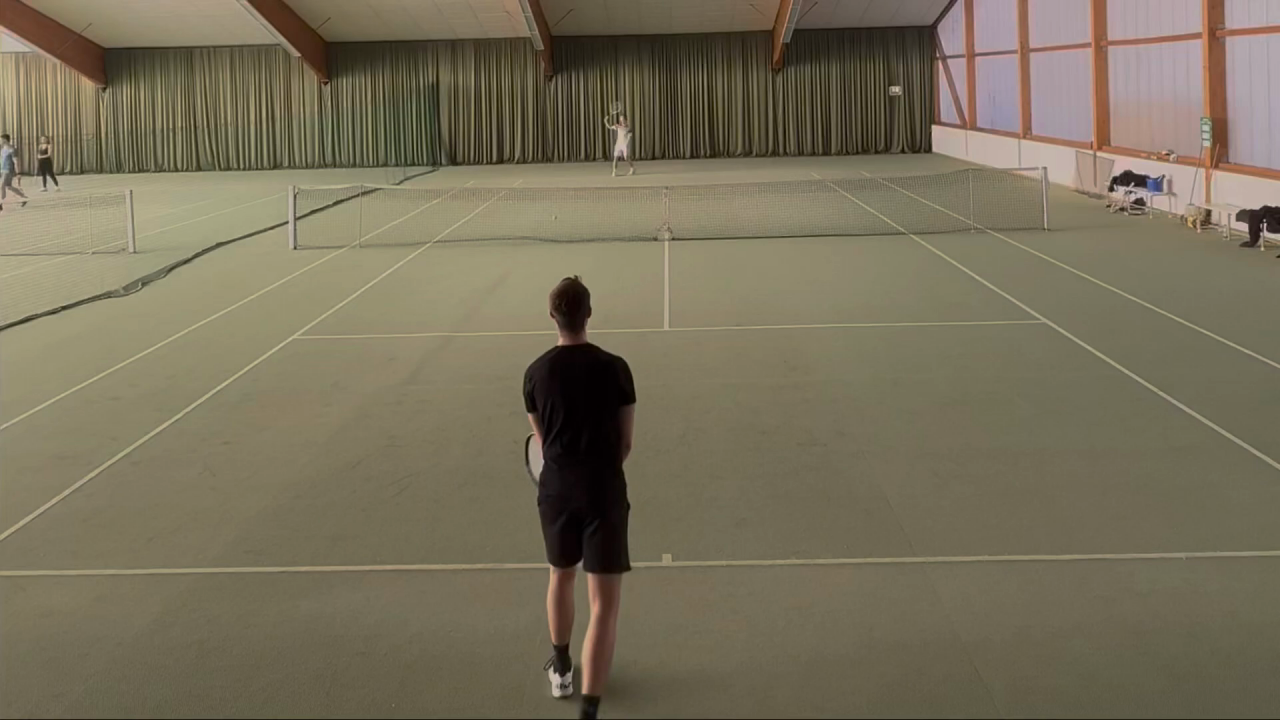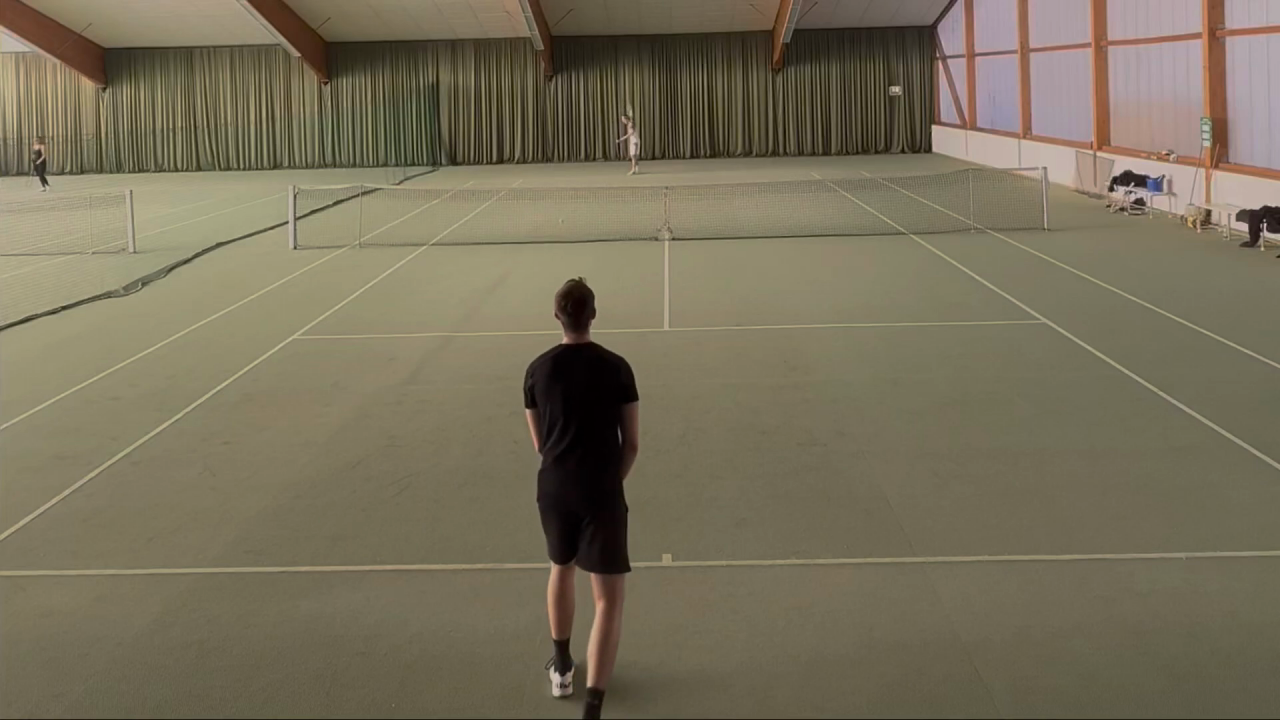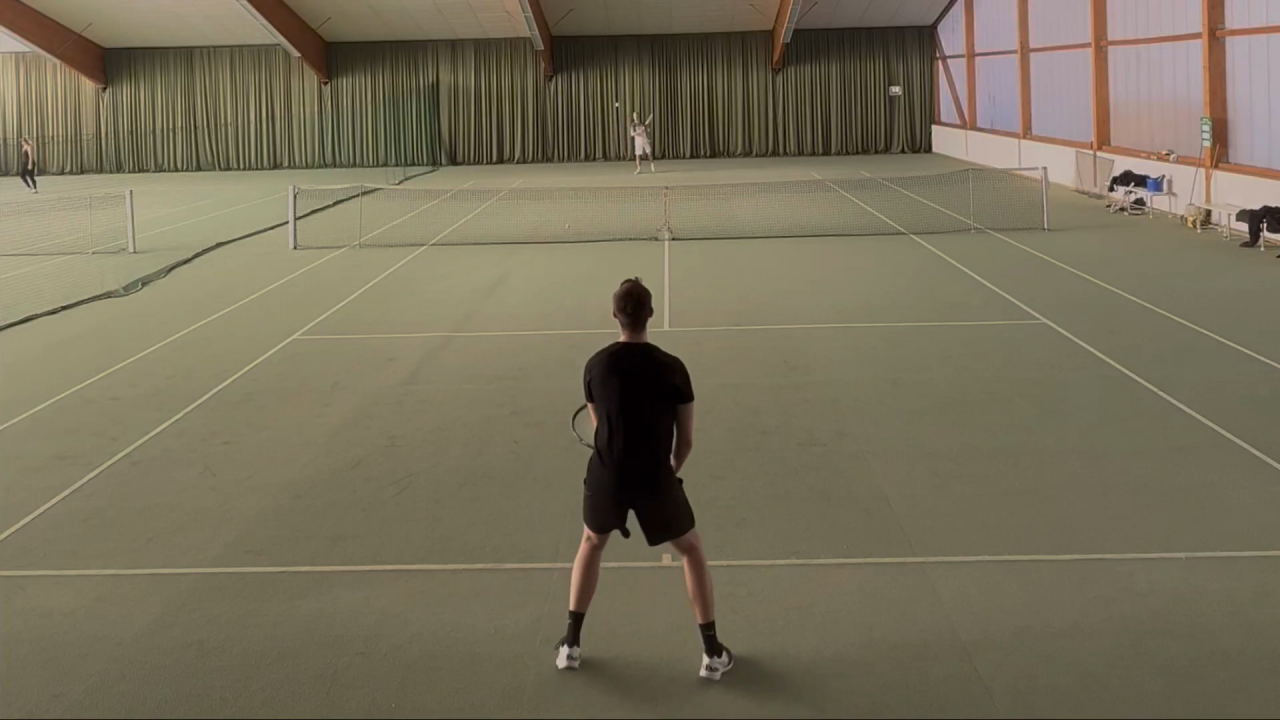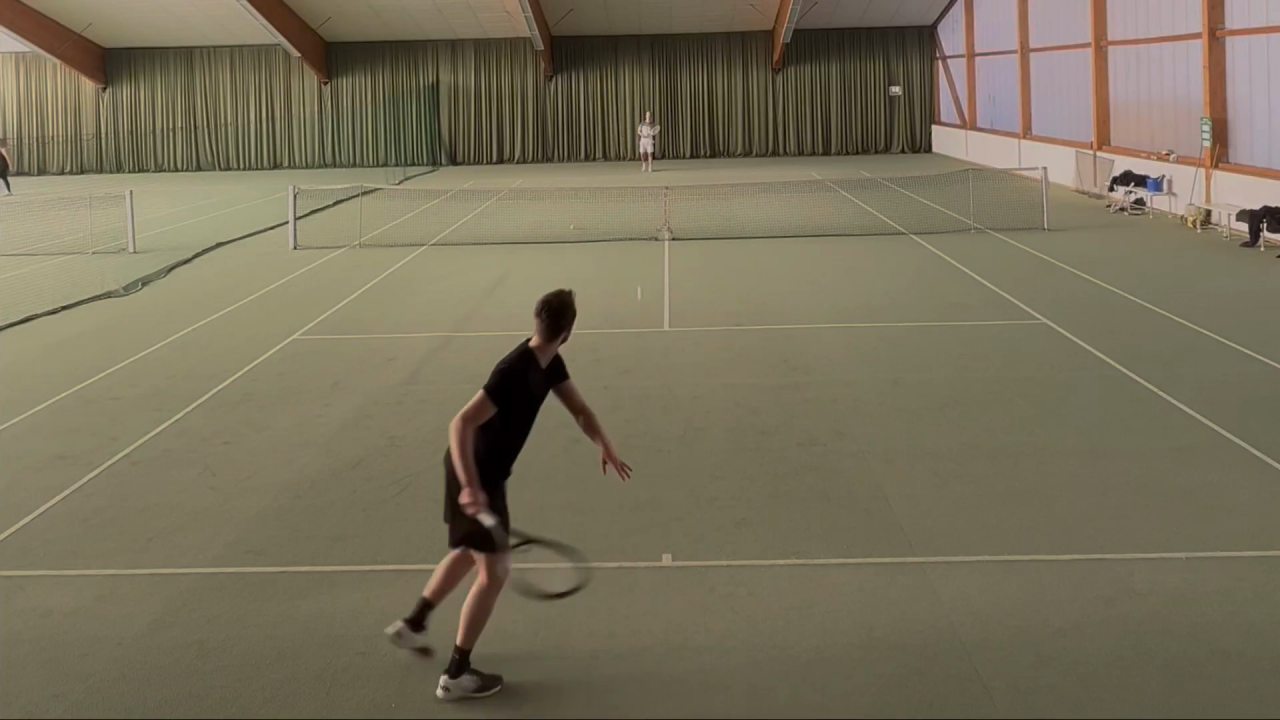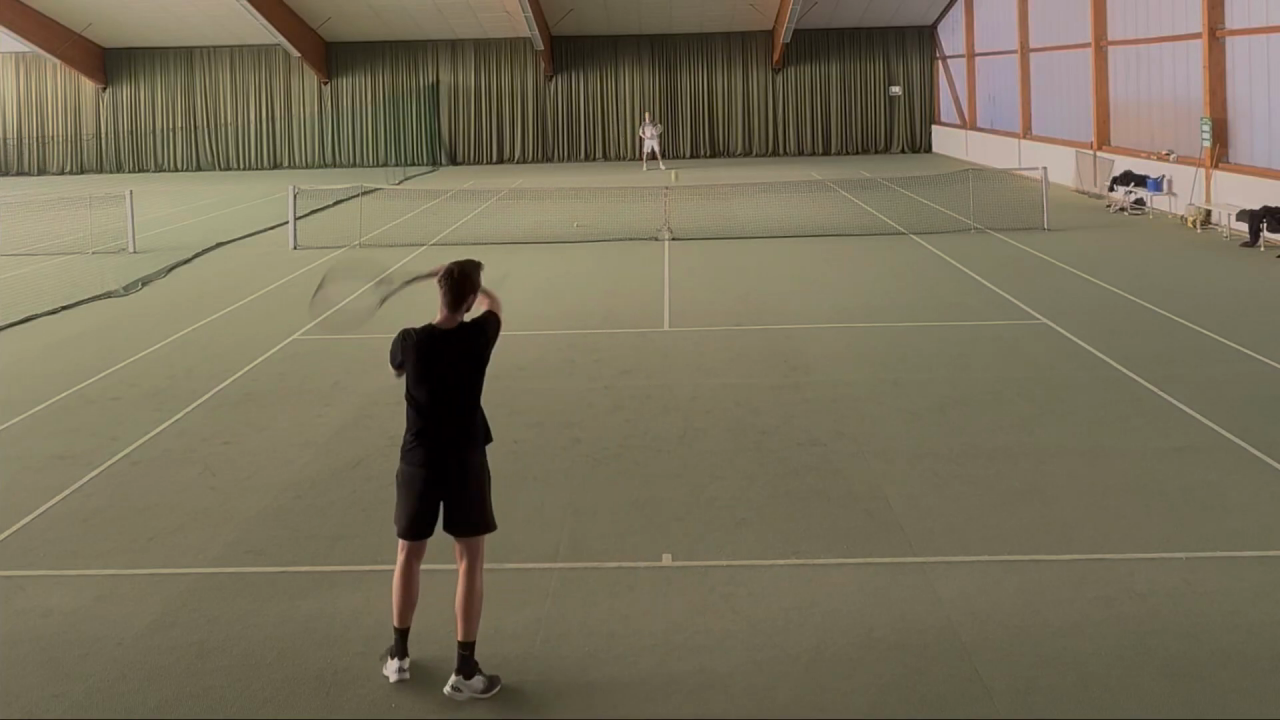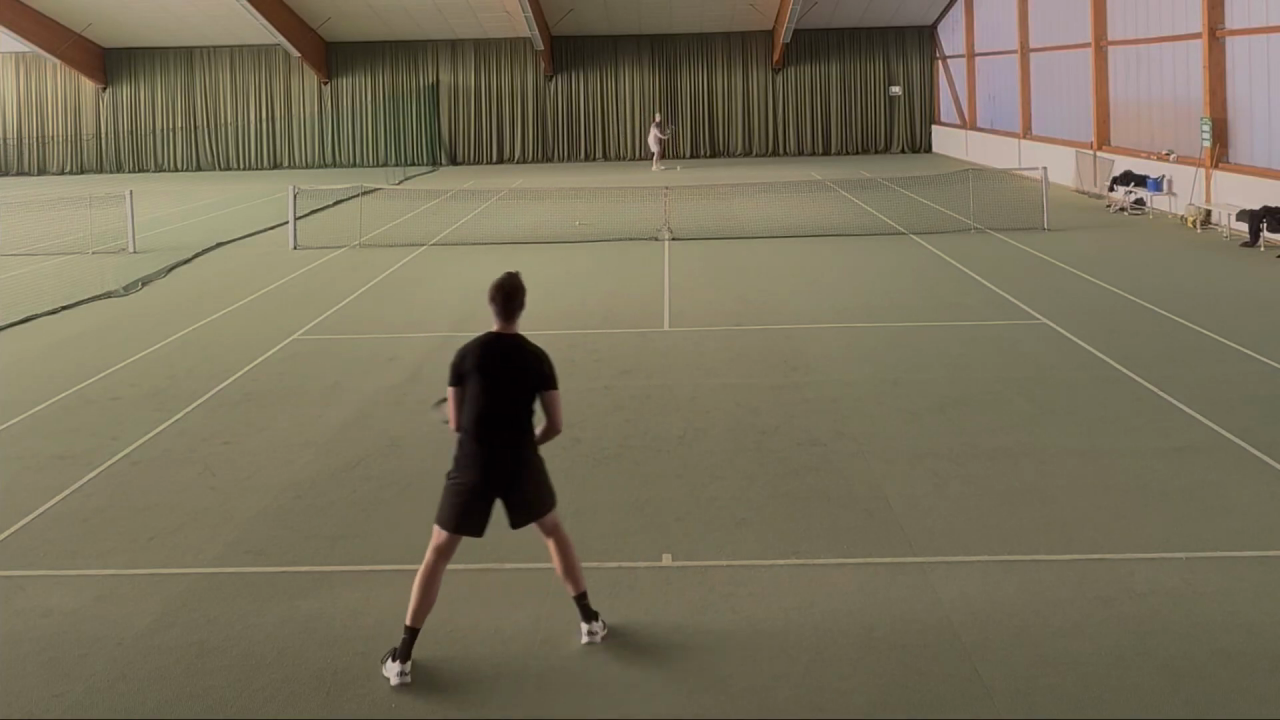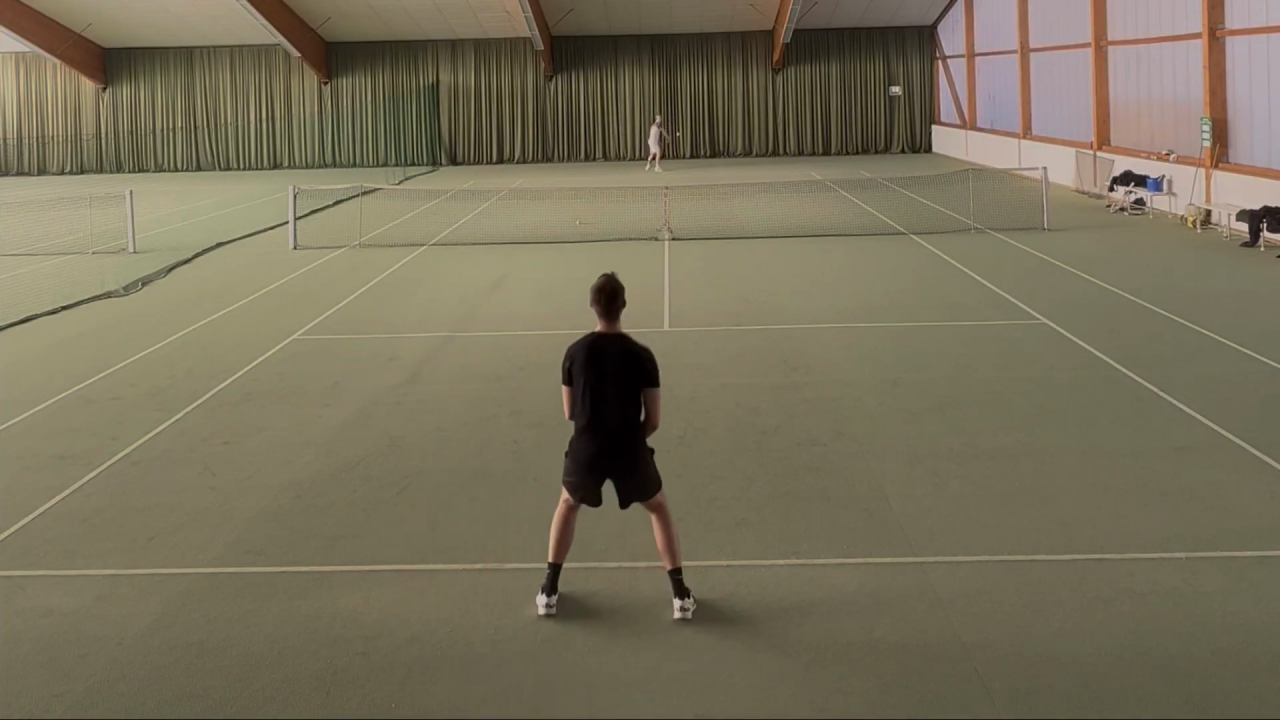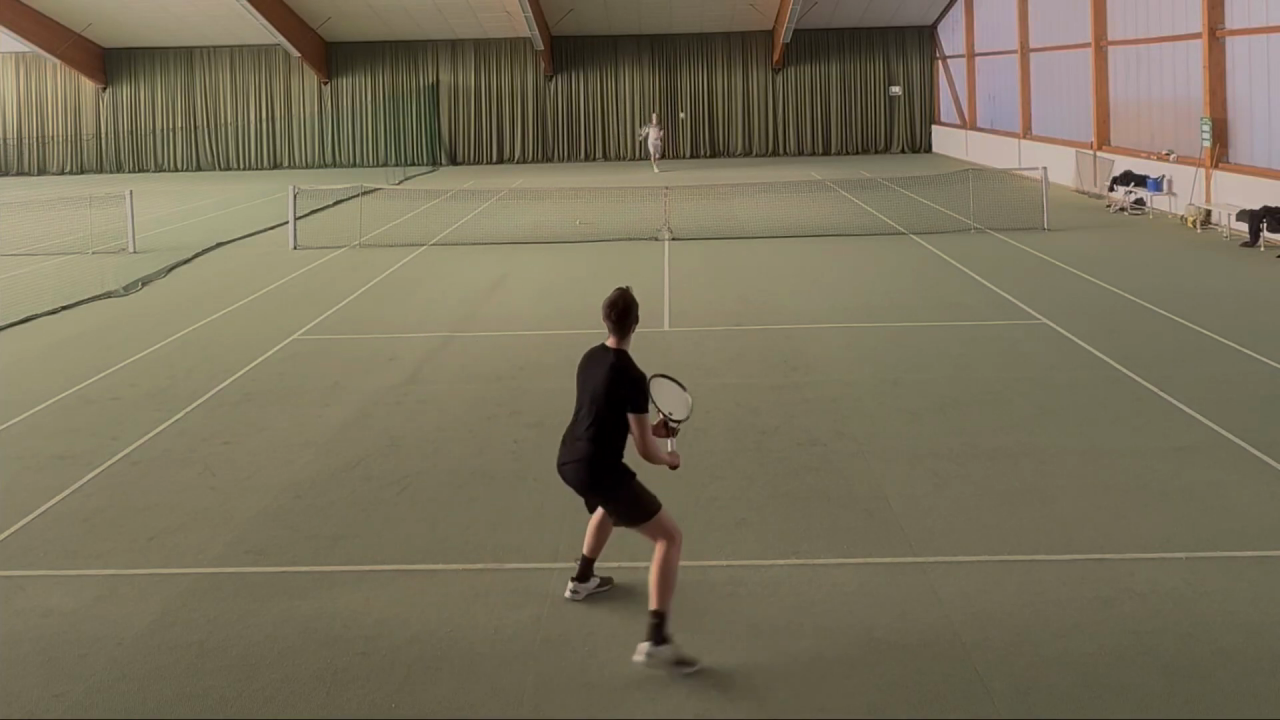
dt=0.7s
person 1, frame 1
left shoulder: (536, 372)
right shoulder: (615, 368)
left elbow: (542, 441)
right elbow: (625, 442)
left hip: (556, 492)
right hip: (604, 493)
left knee: (561, 575)
right knee: (605, 605)
left ankle: (561, 667)
person 1, frame 2
left shoulder: (538, 369)
right shoulder: (616, 368)
left elbow: (539, 442)
right elbow: (631, 443)
left hip: (554, 489)
right hip: (601, 491)
left knee: (561, 569)
right knee: (608, 601)
left ankle: (562, 666)
person 1, frame 3
left shoulder: (595, 365)
right shoulder: (672, 368)
left elbow: (600, 424)
right elbow: (685, 440)
right wrist: (671, 469)
left hip: (605, 478)
right hip: (653, 480)
left knee: (591, 543)
right knee: (692, 552)
left ankle: (570, 642)
right ankle: (712, 651)
person 1, frame 4
left shoulder: (549, 361)
right shoulder: (514, 373)
left elbow: (578, 408)
right elbow: (459, 426)
left wrist: (605, 447)
right wrist: (470, 487)
left hip: (476, 467)
right hip: (474, 471)
left knee: (467, 552)
right knee: (494, 573)
left ankle: (413, 624)
right ankle: (456, 673)
person 1, frame 5
left shoulder: (408, 341)
right shoulder: (481, 335)
right elbow: (492, 304)
right wrist: (472, 284)
left hip: (419, 462)
right hip: (466, 464)
left knee: (408, 557)
right knee: (470, 565)
left ankle: (399, 655)
right ankle: (465, 670)
person 1, frame 6
left shoulder: (467, 355)
right shoulder: (537, 358)
left elbow: (456, 423)
right elbow: (555, 425)
left hip: (474, 466)
right hip: (522, 465)
left knee: (437, 555)
right knee: (554, 532)
left ankle: (403, 656)
right ankle: (588, 619)
person 1, frame 7
left shoulder: (575, 352)
right shoulder: (642, 356)
left elbow: (571, 413)
right elbow: (653, 419)
left hip: (586, 452)
right hip: (629, 452)
left knee: (567, 505)
right knee: (659, 509)
left ankle: (549, 592)
right ankle: (681, 595)
person 1, frame 8
left shoulder: (589, 359)
right shoulder: (631, 377)
right elbow: (645, 449)
left wrist: (651, 428)
right wrist: (668, 458)
left hip: (569, 460)
right hip: (600, 470)
left knee: (611, 505)
right knee: (669, 537)
left ankle: (582, 579)
right ankle: (656, 640)
